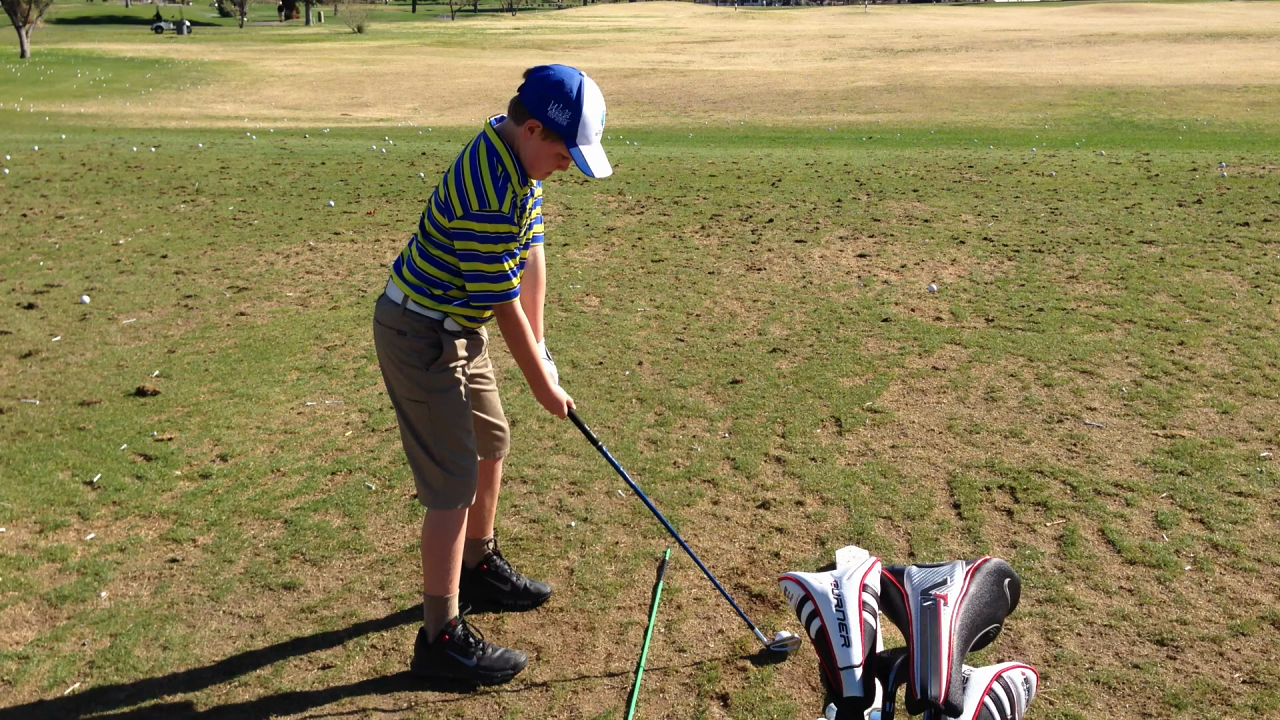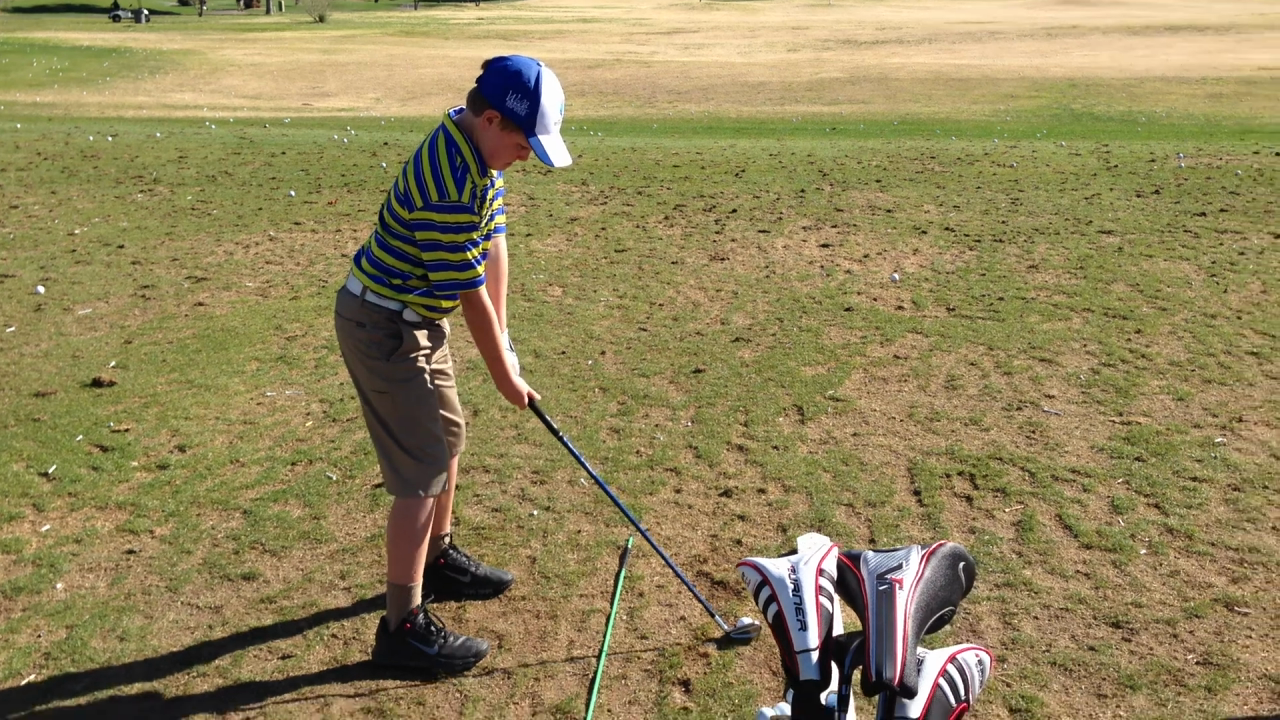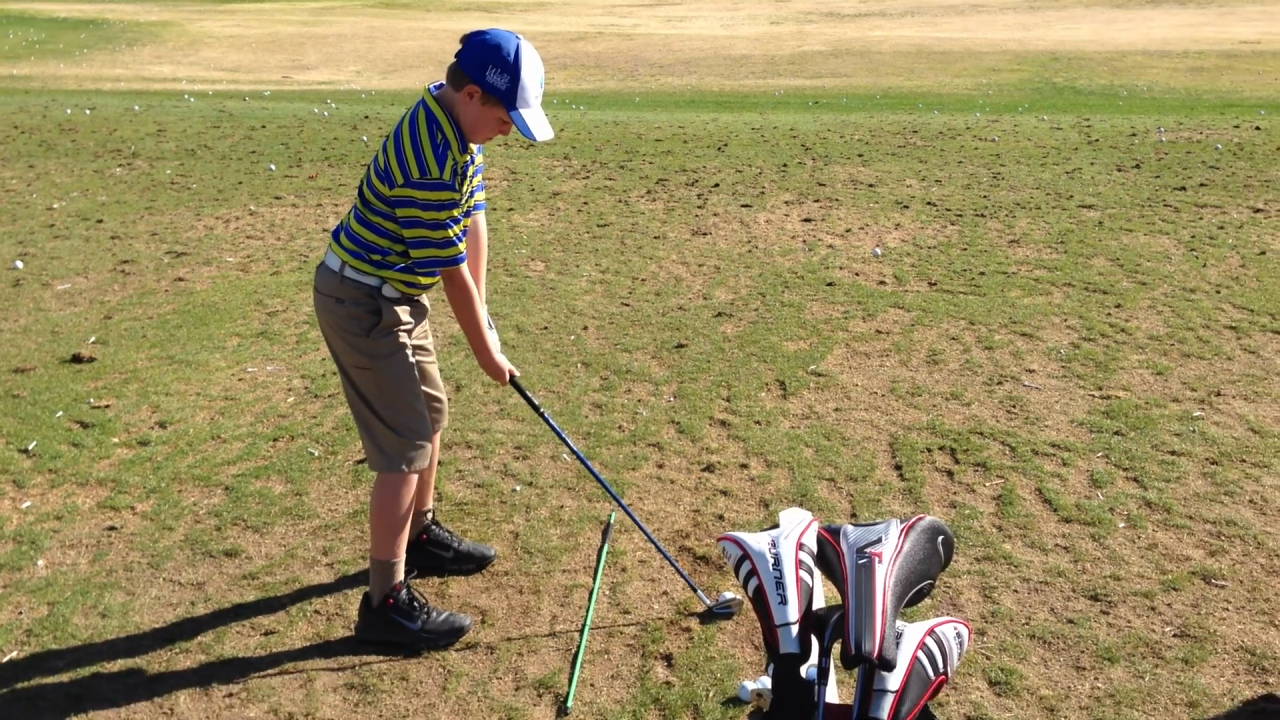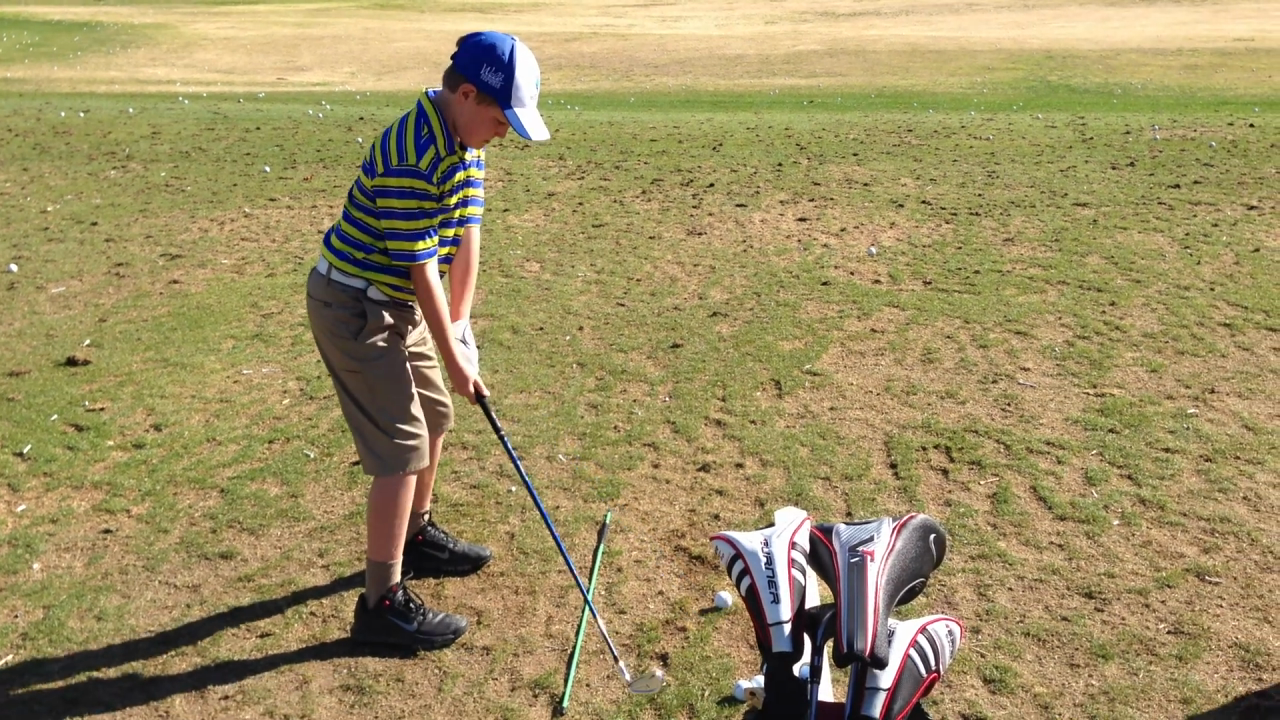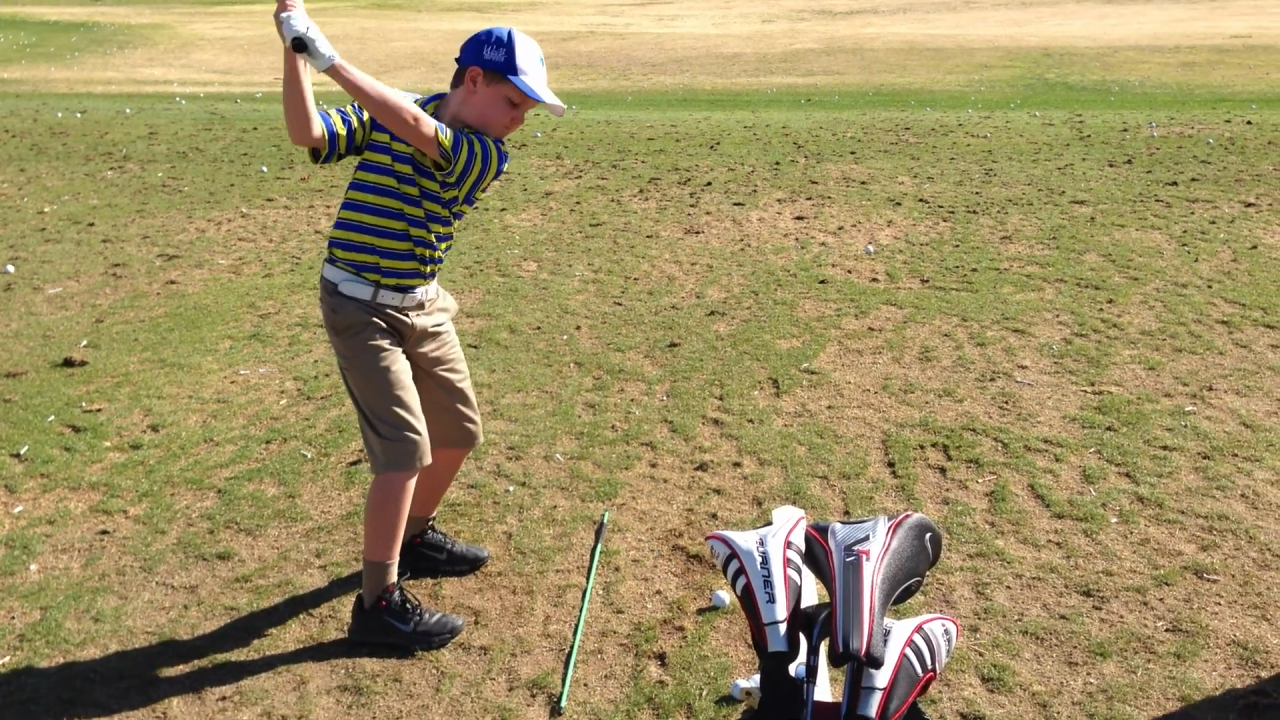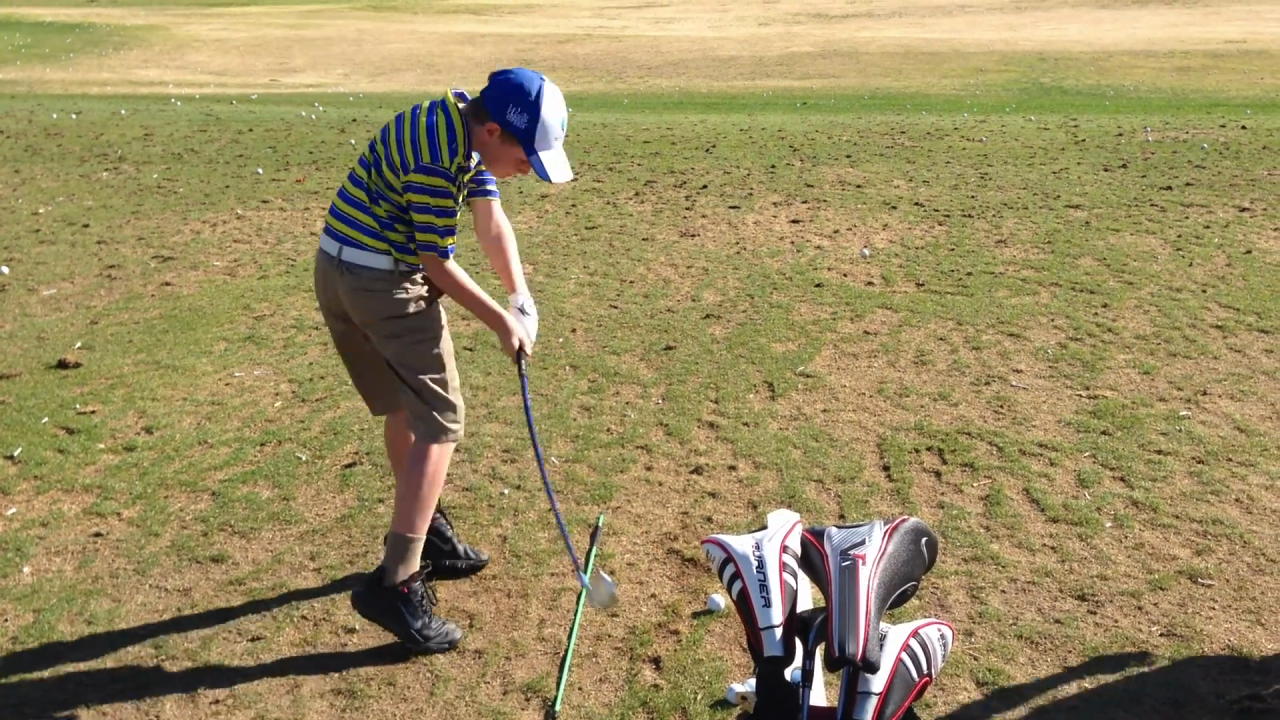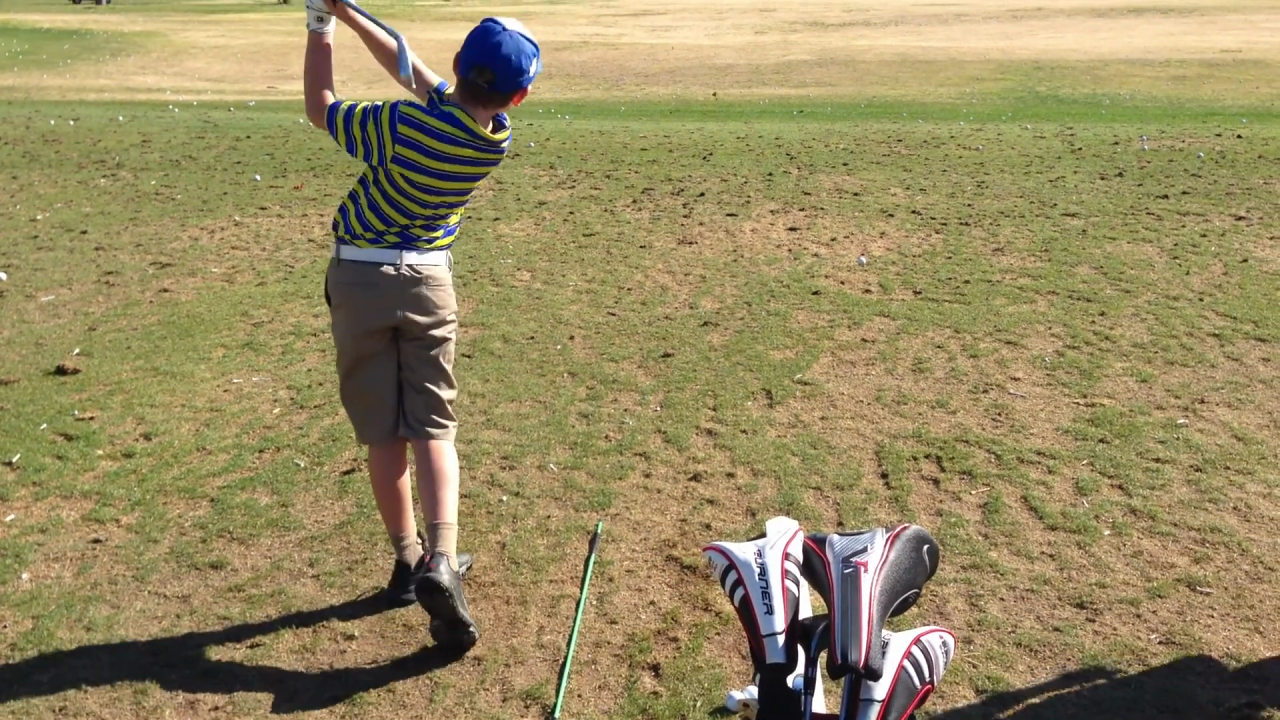
dt=0.5s
person 1, frame 1
left shoulder: (513, 154)
right shoulder: (490, 195)
left elbow: (532, 252)
right elbow: (504, 304)
left wrist: (540, 345)
right wrist: (541, 383)
left hip: (455, 326)
right hip: (422, 335)
left knee: (489, 443)
right knee: (452, 482)
left ankle: (481, 566)
right ankle: (441, 637)
person 1, frame 2
left shoulder: (477, 148)
right shoulder: (451, 182)
left elbow: (494, 244)
right elbow: (471, 293)
left wrist: (504, 338)
right wrist: (504, 374)
left hip: (415, 316)
right hip: (384, 326)
left knee: (446, 437)
right knee: (422, 470)
left ankle: (438, 558)
right ankle: (404, 626)
person 1, frame 3
left shoulder: (453, 123)
right shoulder: (431, 161)
left elbow: (474, 221)
right elbow: (452, 270)
left wrist: (483, 315)
right wrist: (485, 350)
left hip: (394, 294)
right hip: (362, 302)
left knee: (429, 413)
right knee: (404, 446)
left ankle: (420, 535)
right ankle: (386, 602)
person 1, frame 4
left shoulder: (463, 140)
right shoulder: (415, 156)
left elbow: (465, 238)
right elbow: (418, 268)
left wrist: (461, 327)
right wrist: (451, 353)
left hip: (390, 301)
right hip: (353, 306)
left knee: (432, 416)
right knee: (400, 447)
left ankle: (415, 535)
right ankle: (382, 603)
person 1, frame 5
left shoulder: (486, 157)
right shoulder: (380, 116)
left elbow: (415, 128)
right elbow: (307, 134)
left wrist: (330, 59)
left hip: (423, 306)
right hip: (359, 307)
left knee: (458, 432)
right knee: (405, 450)
left ankle: (414, 537)
right ankle: (377, 603)
person 1, frame 6
left shoulder: (454, 114)
right shoulder: (435, 162)
left elbow: (491, 220)
right elbow: (433, 264)
left wrist: (521, 298)
right wrist: (498, 319)
left hip: (338, 273)
right hip: (385, 284)
left knee: (407, 407)
right knee: (439, 422)
left ankle: (423, 532)
right ankle: (396, 582)
person 1, frame 7
left shoulder: (402, 125)
right shoulder: (495, 141)
left elbow: (320, 108)
right elbow: (422, 82)
left hip: (358, 279)
right hip: (427, 283)
left knee: (383, 435)
right knee: (433, 429)
left ankle: (410, 560)
right ankle: (440, 564)
